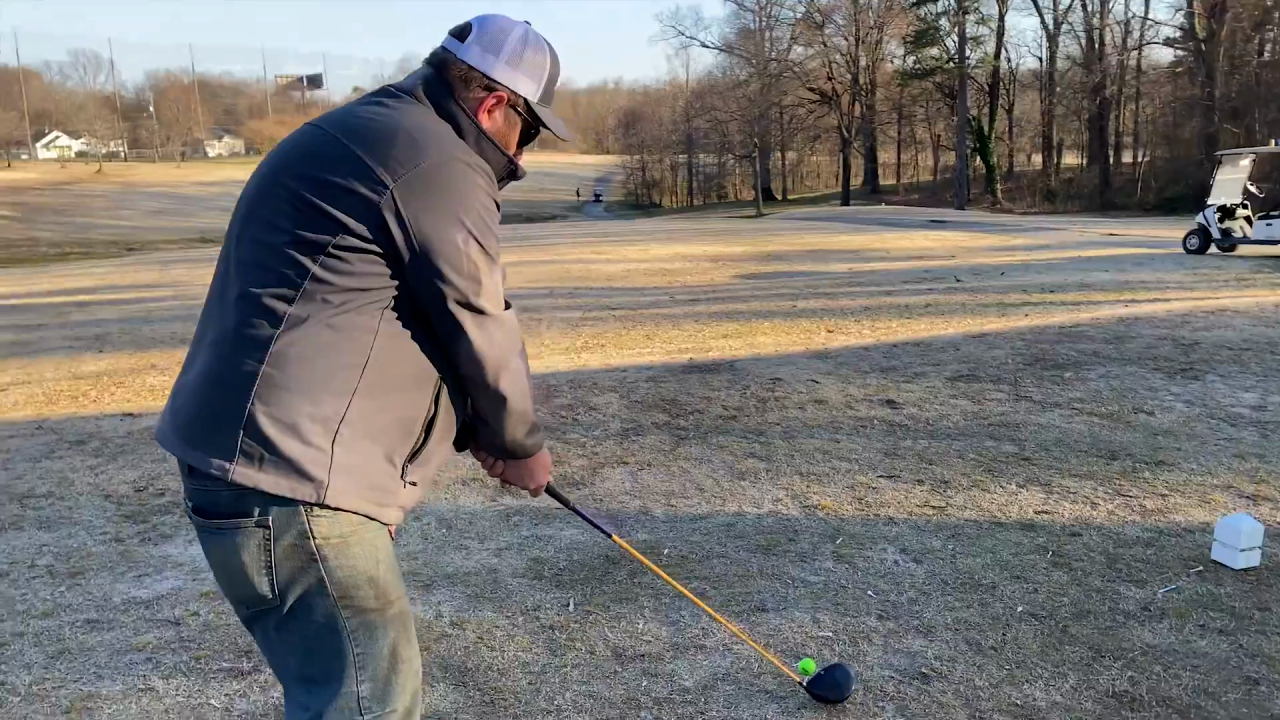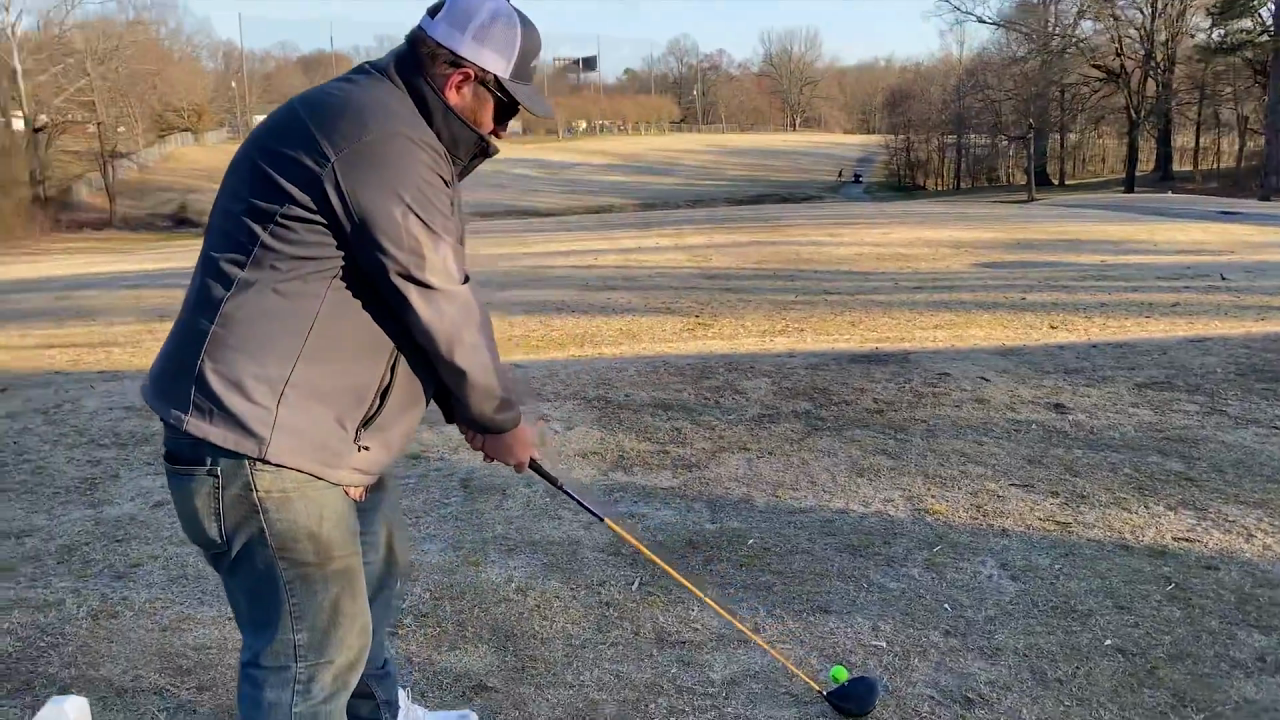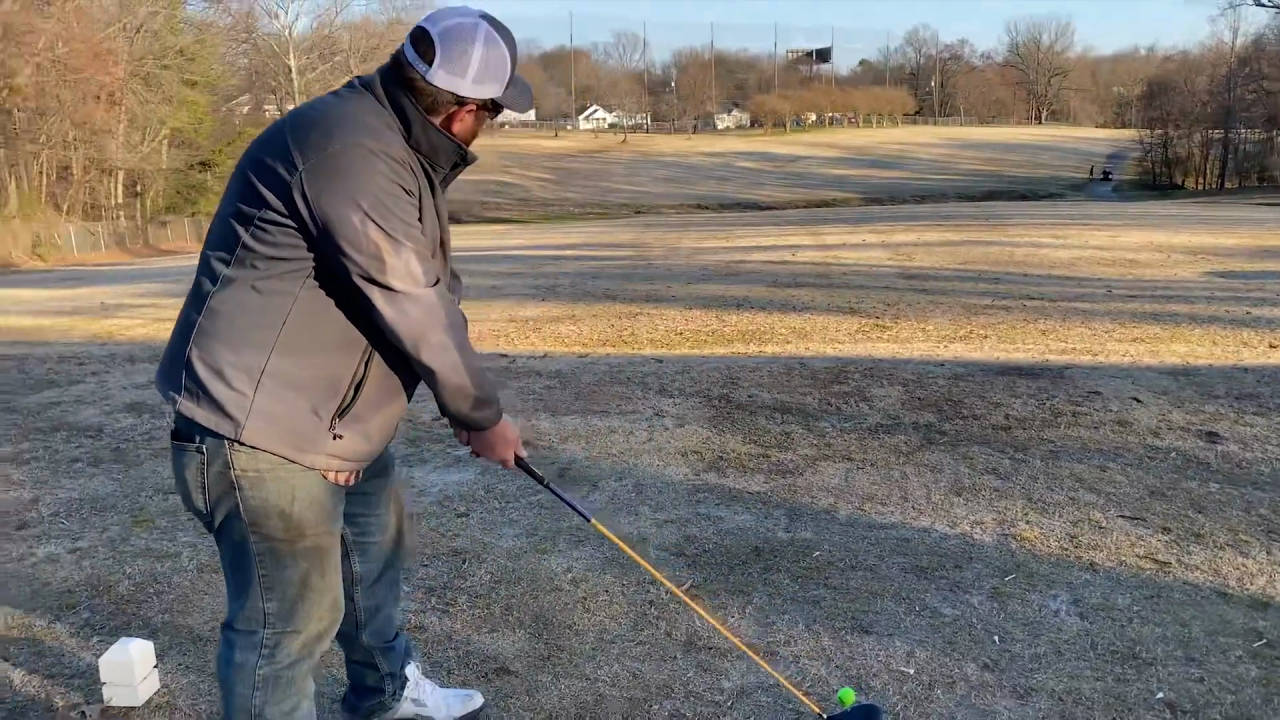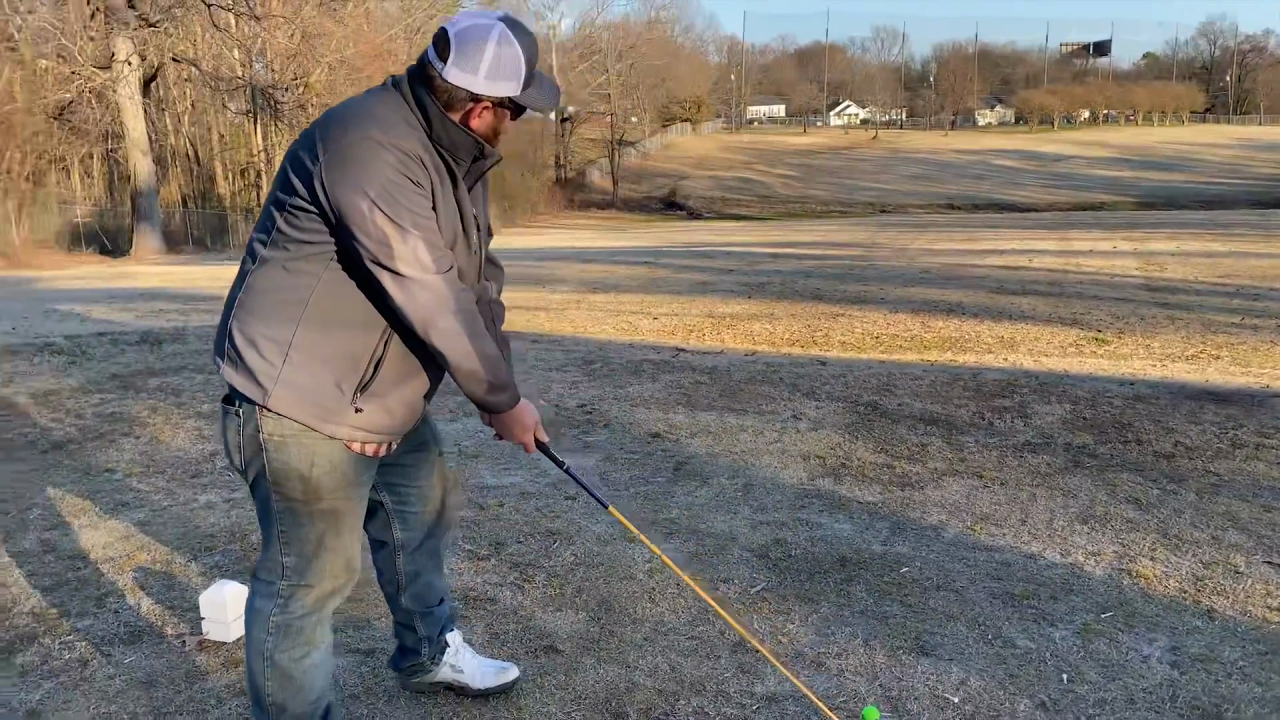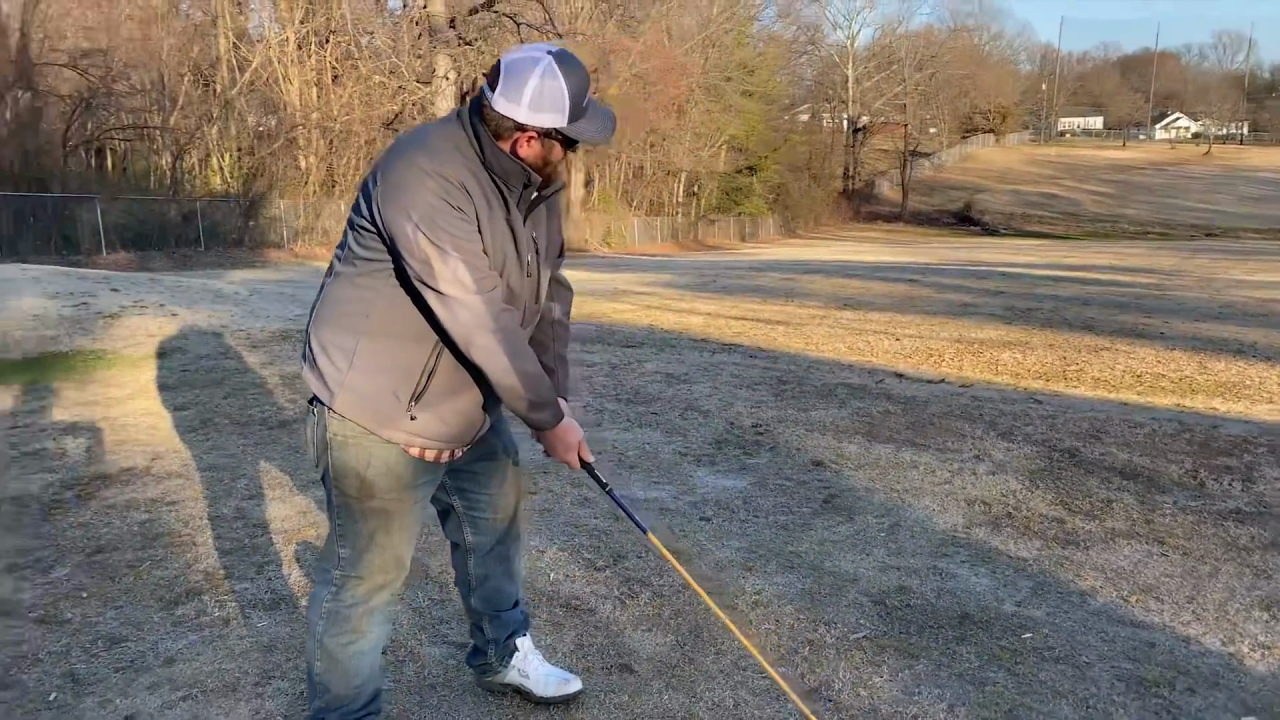
dt=1s
person 1, frame 1
right shoulder: (440, 165)
right elbow: (479, 330)
left wrist: (478, 435)
right wrist: (521, 444)
left hip: (252, 455)
right hip: (292, 482)
person 1, frame 2
left shoulder: (378, 118)
right shoulder: (386, 140)
left elbow: (419, 298)
right elbow: (437, 306)
left wrist: (463, 408)
right wrist: (499, 418)
left hip: (309, 426)
right hip: (263, 443)
left knee: (364, 582)
right knee: (311, 654)
person 1, frame 3
left shoulder: (397, 144)
right shoulder: (352, 151)
left elbow: (434, 292)
right elbow: (411, 310)
left wrist: (467, 404)
right wrist: (483, 416)
left hip: (332, 414)
right hip: (262, 429)
left knee: (374, 550)
right knee: (288, 622)
person 1, frame 4
left shoulder: (450, 148)
right shoulder: (370, 147)
left elbow: (476, 274)
right elbow: (430, 300)
left wrist: (498, 383)
right wrist: (502, 399)
left hip: (385, 395)
right hip: (306, 405)
left knee: (418, 518)
right knee: (308, 579)
left ankle: (428, 652)
person 1, frame 5
left shoulder: (534, 180)
right shoulder: (425, 176)
left elbow: (548, 290)
right elbow: (479, 321)
left wrist: (556, 394)
right wrist: (548, 418)
left hip: (470, 407)
right hip: (381, 413)
left knee: (493, 525)
right knee: (367, 572)
left ankle: (502, 653)
